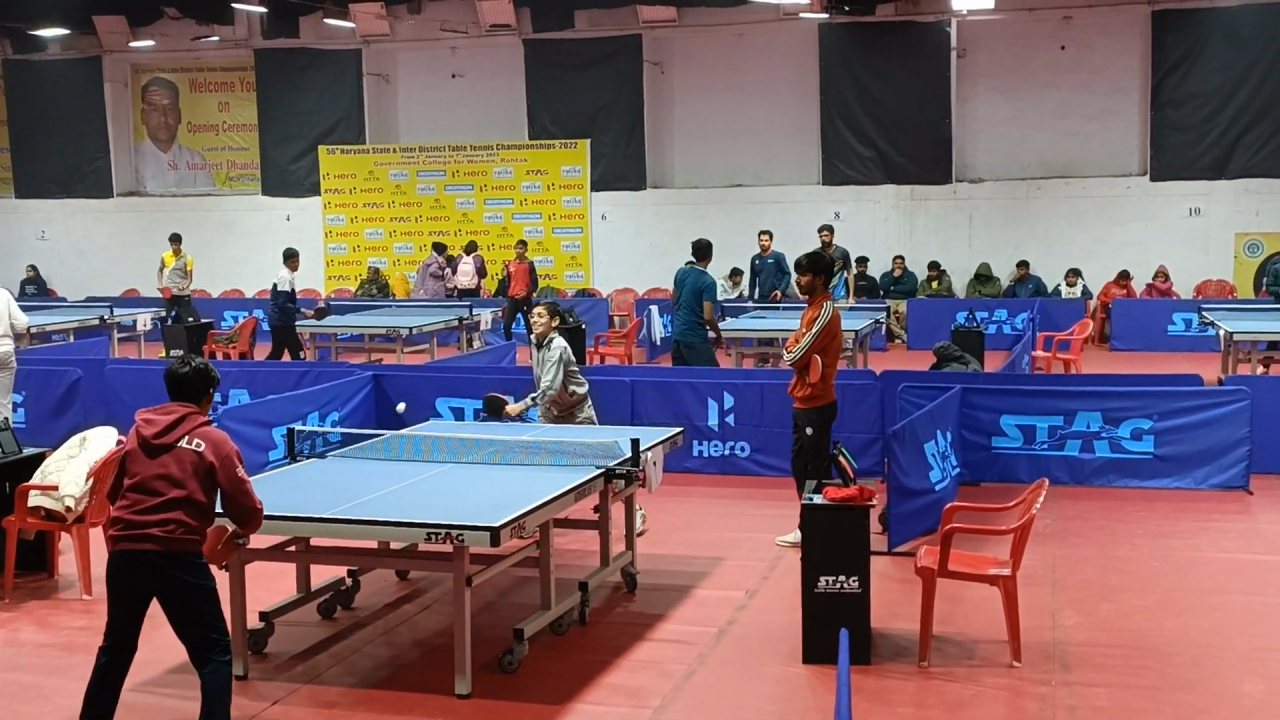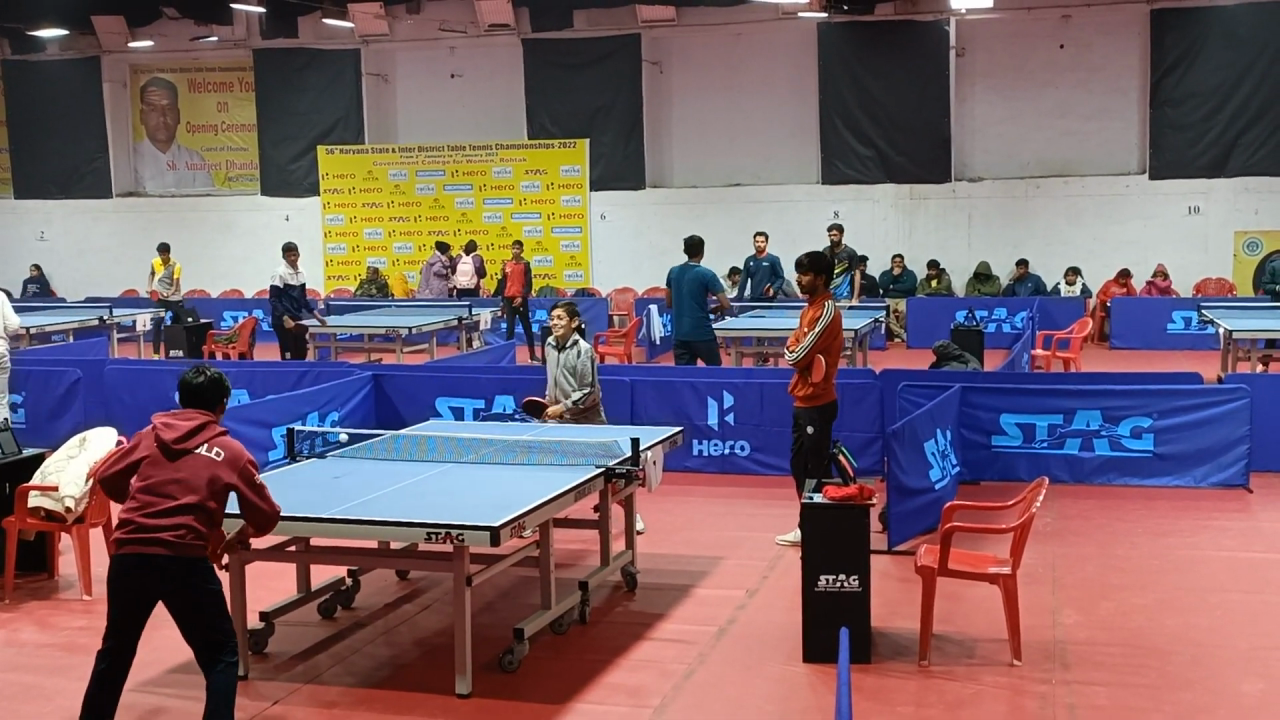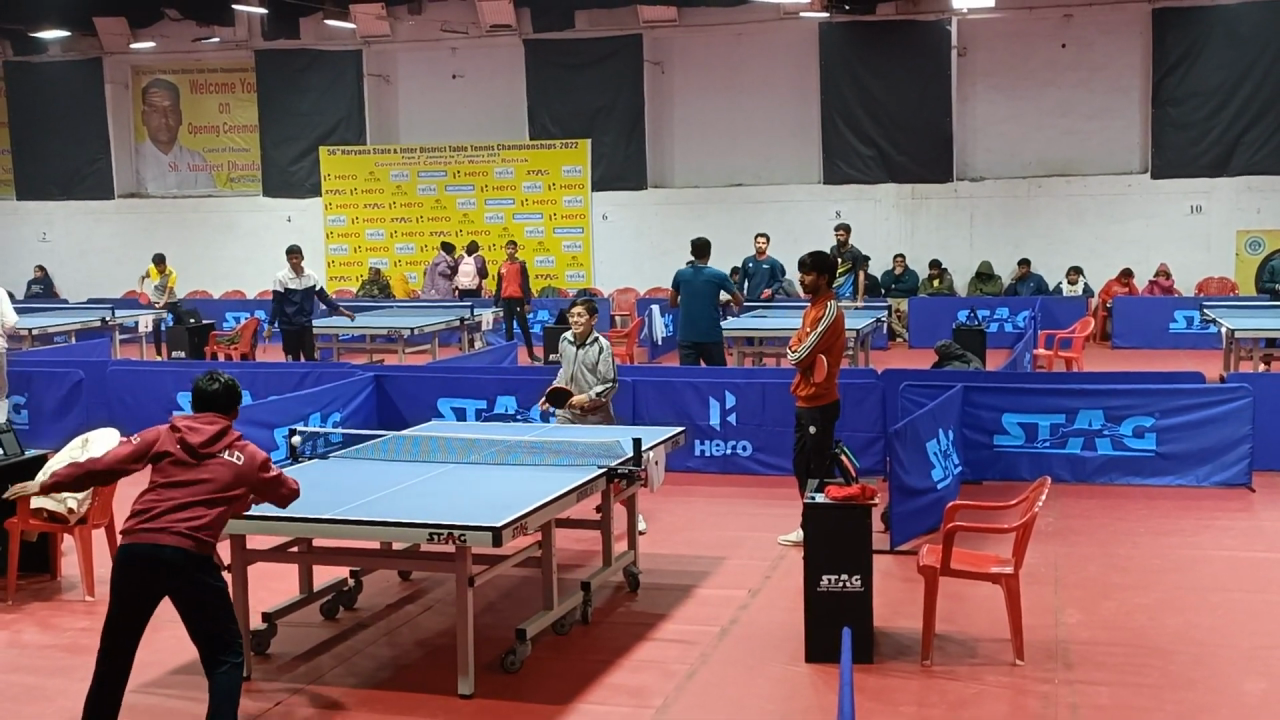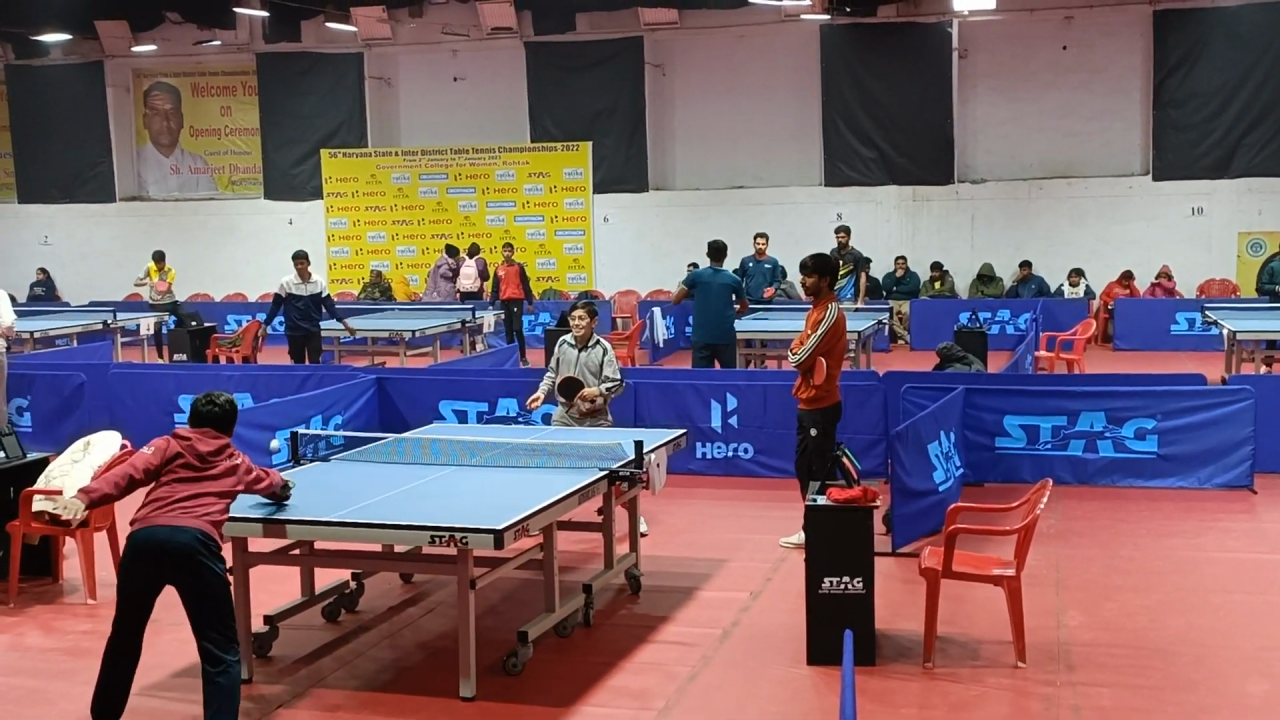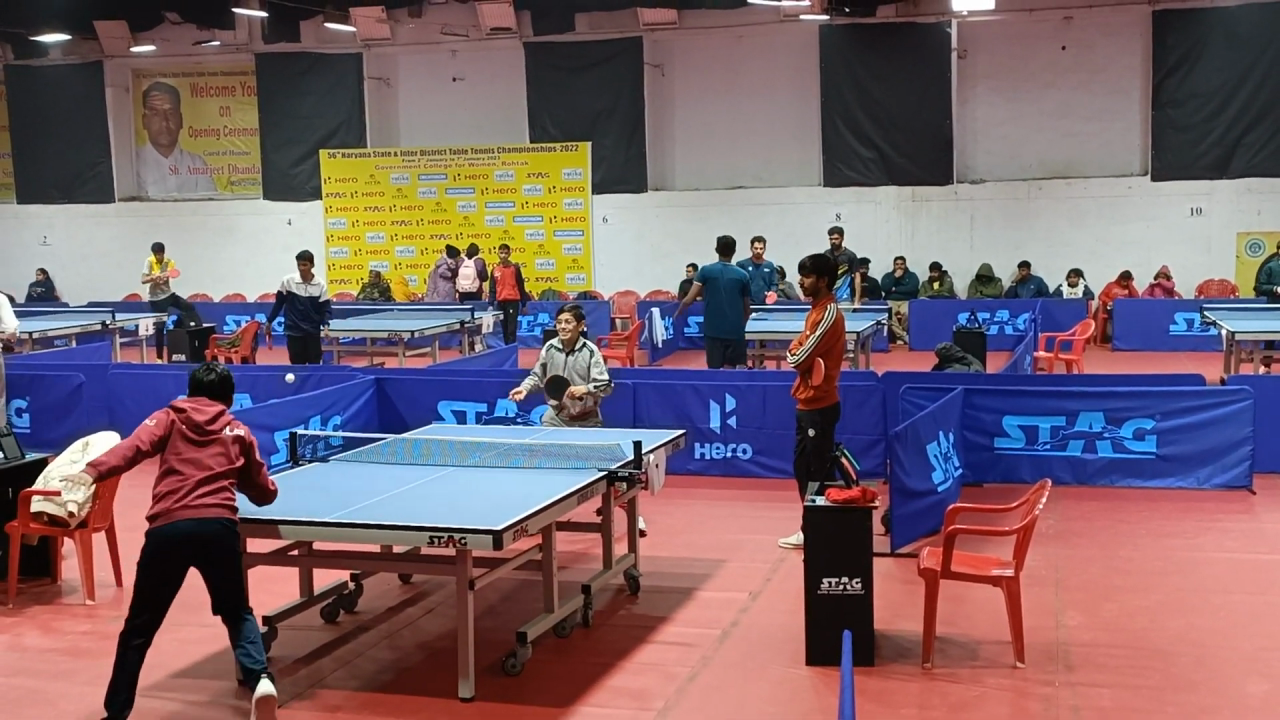
dt=0.2s
person 1, frame 1
left shoulder: (138, 432)
right shoulder: (214, 441)
left elbow: (114, 495)
right elbow: (247, 511)
right wrist: (242, 531)
left hip: (124, 554)
right hip: (178, 557)
left knee: (115, 648)
right knee: (213, 654)
person 1, frame 2
left shoulder: (150, 436)
right shoulder: (229, 452)
left elbow: (106, 479)
right elbow: (266, 517)
right wrist: (240, 536)
left hip: (129, 556)
right hip: (184, 561)
left knee: (115, 650)
right knee: (221, 656)
person 1, frame 3
left shoulder: (164, 437)
right shoulder: (247, 456)
left elbow: (104, 465)
right elbow: (288, 493)
left wrist: (44, 485)
right wrist: (254, 493)
left hip: (136, 550)
right hip: (188, 558)
left knee: (116, 649)
right knee: (226, 656)
person 1, frame 4
left shoulder: (170, 446)
right shoulder: (237, 463)
left elbow: (130, 473)
right elbow: (279, 488)
left wrist: (83, 498)
right wrist: (279, 484)
left hip: (145, 540)
right hip: (197, 542)
left knee: (124, 640)
right knee: (221, 651)
person 1, frame 5
left shoulder: (169, 418)
right shoulder: (239, 433)
left elbow: (134, 445)
right elbow: (266, 494)
left wrist: (92, 471)
left hip: (167, 529)
right hip: (219, 529)
left knee: (138, 627)
right knee: (239, 615)
right ankle: (259, 680)
person 2, frame 1
left shoulder: (825, 312)
right shoulder: (812, 309)
left elbow: (795, 357)
right elbow: (793, 348)
left wrist: (793, 353)
right wrist: (794, 351)
left hip: (816, 403)
right hip: (804, 401)
left knee: (815, 469)
right knee: (800, 466)
person 2, frame 2
left shoulder: (827, 312)
right shoulder: (810, 308)
left elbow: (797, 357)
right elbow: (793, 347)
left wrist: (794, 352)
right wrist: (794, 350)
left hip: (817, 402)
right hip: (803, 400)
left knee: (816, 468)
right knee: (799, 464)
person 2, frame 3
left shoulder: (829, 311)
right shoulder: (812, 308)
left elbow: (800, 356)
right elbow: (796, 347)
left wrist: (797, 351)
right wrist: (797, 349)
left hip: (819, 402)
right hip: (806, 400)
left knee: (818, 469)
right knee: (802, 464)
person 2, frame 4
left shoulder: (831, 314)
right shoulder: (816, 310)
left elbow: (800, 359)
right elbow: (798, 350)
left wrist: (797, 353)
right wrist: (798, 351)
left hip: (820, 405)
right hip: (809, 402)
left knee: (820, 471)
right knee: (804, 467)
person 2, frame 5
left shoulder: (829, 314)
right shoulder: (816, 310)
left elbow: (798, 359)
right elbow: (798, 350)
left wrist: (795, 352)
right wrist: (797, 351)
left hip: (819, 405)
right hip: (807, 403)
left knee: (818, 471)
right knee: (803, 467)
person 3, frame 1
left shoulder: (558, 347)
right shoulder: (536, 342)
left elbow: (550, 387)
left wrist: (522, 406)
right wrist: (540, 404)
left hip: (577, 411)
right hip: (551, 411)
left ankle: (634, 509)
person 3, frame 2
left shoulder: (583, 350)
right shoulder: (550, 344)
left elbow: (589, 390)
left wrist: (563, 407)
right wrist: (548, 401)
left hip: (588, 416)
right hip: (560, 416)
left knee: (607, 466)
right knee: (543, 464)
left ankle: (630, 512)
right ankle: (536, 516)
person 3, frame 3
left shoulder: (601, 346)
right shoulder: (565, 340)
left elbow: (610, 384)
left wrist: (587, 397)
left hip: (596, 414)
right hip: (567, 413)
person 3, frame 4
left shoulder: (603, 349)
right shoulder: (563, 343)
left elbow: (617, 383)
right elbow: (553, 373)
left wrist: (598, 391)
right wrist: (542, 392)
left hip: (595, 417)
right hip: (566, 414)
left knee: (611, 468)
right knee: (550, 464)
left ankle: (632, 511)
person 3, frame 5
left shoulder: (590, 352)
right shoulder: (550, 348)
left elbow: (606, 385)
right elbow: (538, 375)
left wrist: (585, 389)
right wrist: (525, 387)
left hip: (586, 419)
right hip: (557, 416)
left knee: (603, 468)
right knee: (539, 460)
